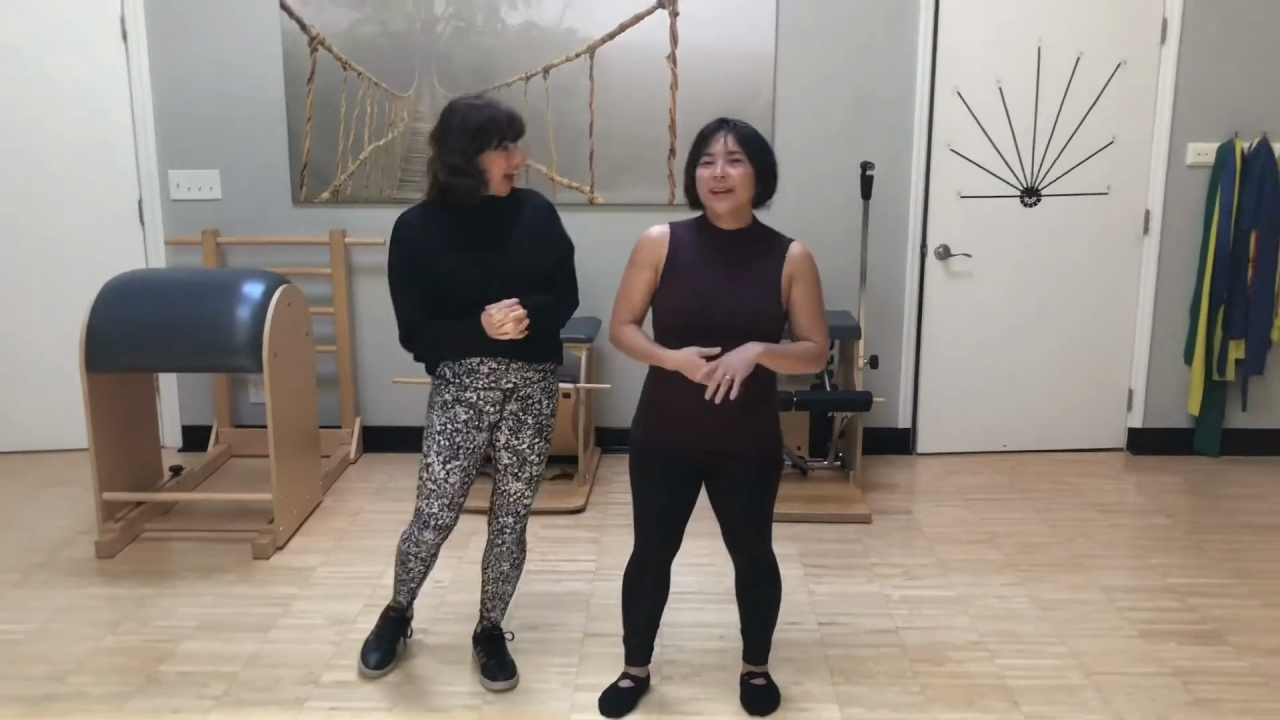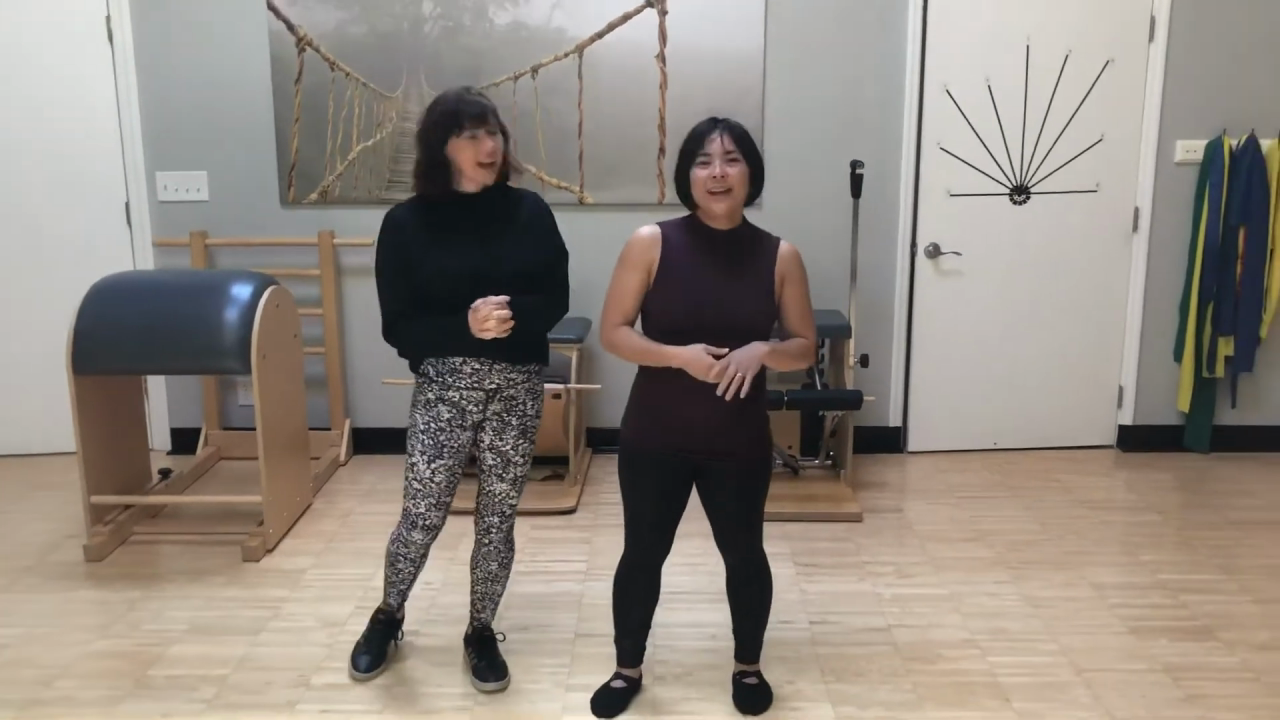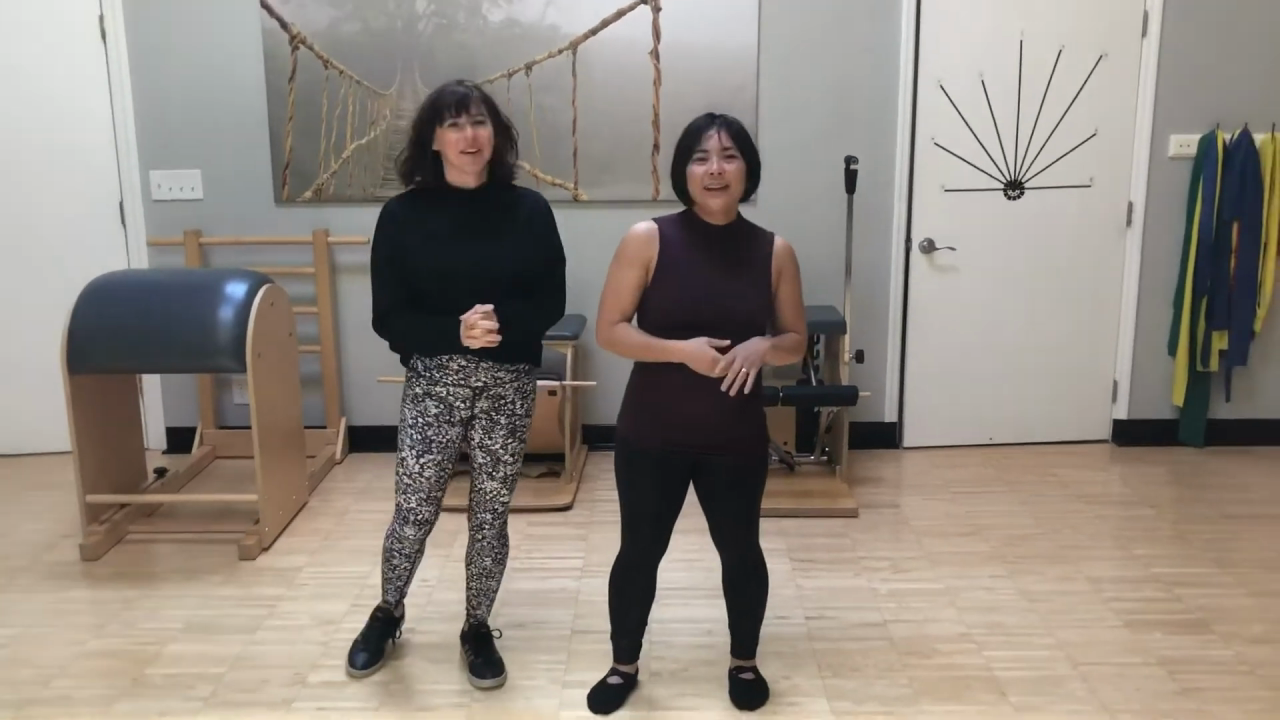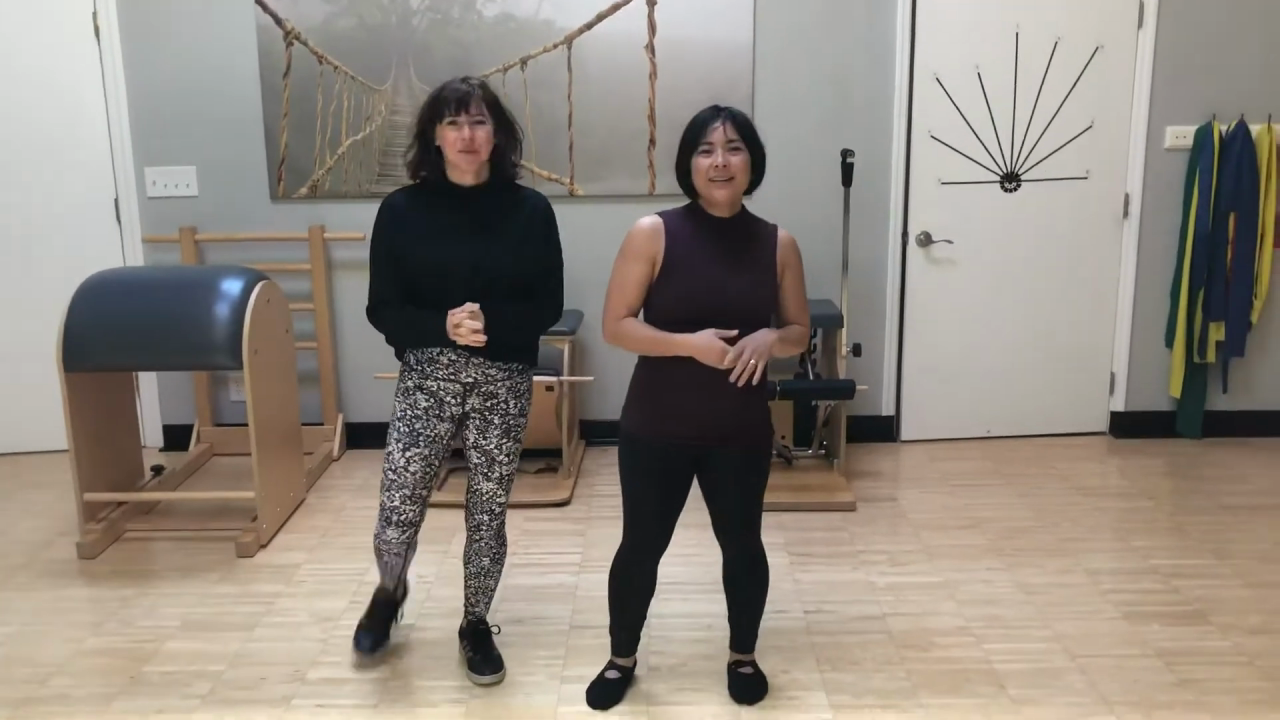
dt=0.2s
person 1, frame 1
left shoulder: (536, 213)
right shoulder: (418, 229)
left elbow: (565, 297)
right elbow: (415, 334)
left wrist: (526, 313)
right wrist: (481, 327)
left hip: (533, 385)
right hip: (461, 387)
left knee: (511, 516)
right knee: (434, 514)
left ankle: (490, 631)
right ankle: (397, 614)
person 1, frame 2
left shoulder: (529, 211)
right shoulder: (407, 222)
left elbow: (556, 299)
right elbow: (398, 327)
left wrist: (512, 312)
right wrist: (466, 326)
left hip: (517, 385)
right hip: (443, 386)
left knee: (498, 516)
right knee: (422, 516)
left ankle: (482, 632)
right ankle: (387, 618)
person 1, frame 3
left shoulder: (529, 210)
right shoulder: (403, 215)
left elbow: (551, 304)
right elbow: (387, 318)
left wrist: (502, 323)
right wrist: (455, 331)
left hip: (508, 383)
right hip: (432, 381)
left knee: (491, 513)
right knee: (413, 513)
left ankle: (478, 629)
right ankle: (387, 614)
person 1, frame 4
left shoulder: (530, 211)
right shoulder: (402, 210)
left elbow: (547, 307)
right elbow: (382, 310)
left wrist: (489, 320)
right wrist: (442, 326)
left hip: (503, 381)
right hip: (426, 376)
left knee: (487, 512)
right knee: (398, 514)
left ankle: (476, 625)
right ankle: (389, 592)
person 2, frame 1
left shoulder: (790, 258)
right shoulder: (660, 243)
left elbow: (815, 351)
right elbow: (622, 328)
left wrist: (756, 353)
right wrist: (675, 359)
left hip: (749, 444)
right hip: (664, 438)
left knee: (753, 555)
right knee: (652, 553)
left ankle: (756, 667)
right ankle: (636, 667)
person 2, frame 2
left shoulder: (779, 256)
right shoulder: (651, 244)
left elbow: (804, 346)
right elbow: (613, 333)
left wrist: (762, 351)
right wrist: (679, 356)
left hip: (740, 442)
right hip: (654, 438)
left knee: (744, 554)
right knee: (642, 555)
left ankle: (748, 666)
right ankle: (627, 668)
person 2, frame 3
left shoulder: (774, 251)
right shoulder: (648, 240)
left elbow: (796, 339)
right elbow: (610, 331)
left wrist: (762, 347)
right wrist: (682, 351)
left hip: (737, 437)
right hip: (651, 435)
left knee: (741, 550)
right knee: (640, 552)
left ankle: (744, 661)
right ankle: (624, 664)
person 2, frame 4
left shoulder: (776, 244)
right shoulder: (653, 234)
left elbow: (798, 330)
right elbow: (616, 325)
left wrist: (769, 339)
right wrist: (690, 344)
left hip: (742, 429)
right hip: (656, 427)
left knee: (742, 543)
right knee: (641, 546)
left ankle: (743, 655)
right ankle: (621, 659)
